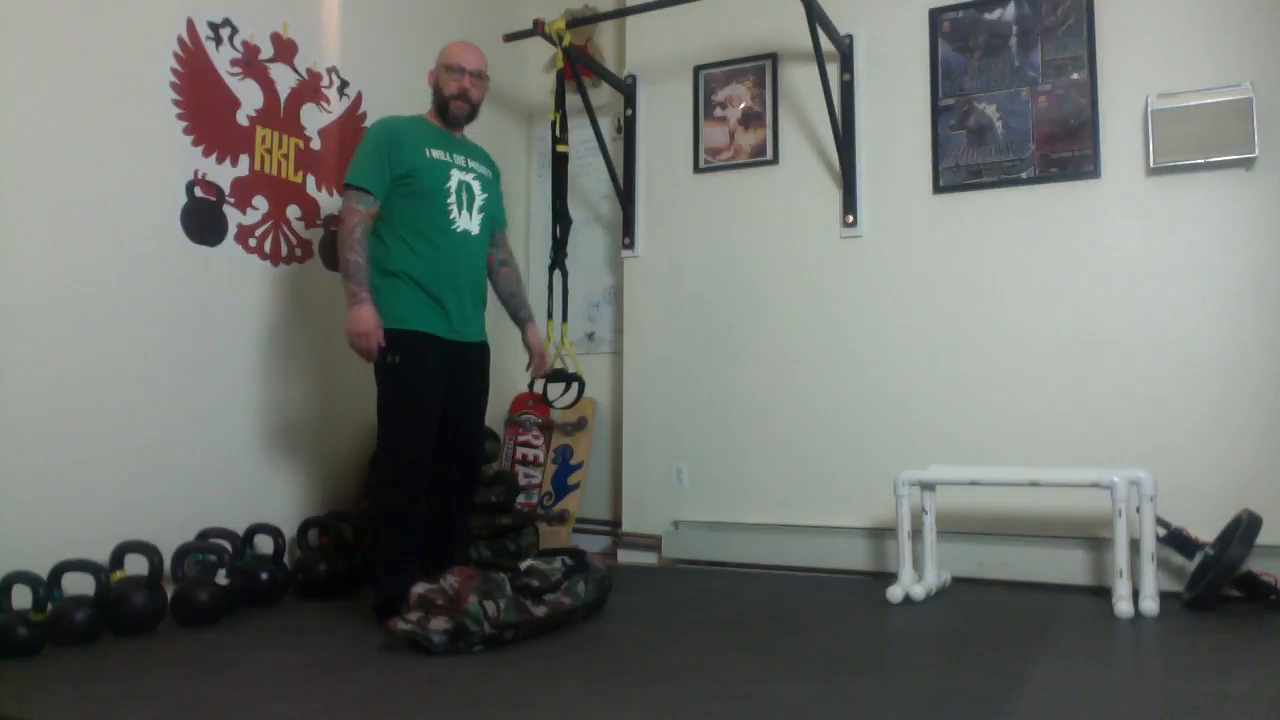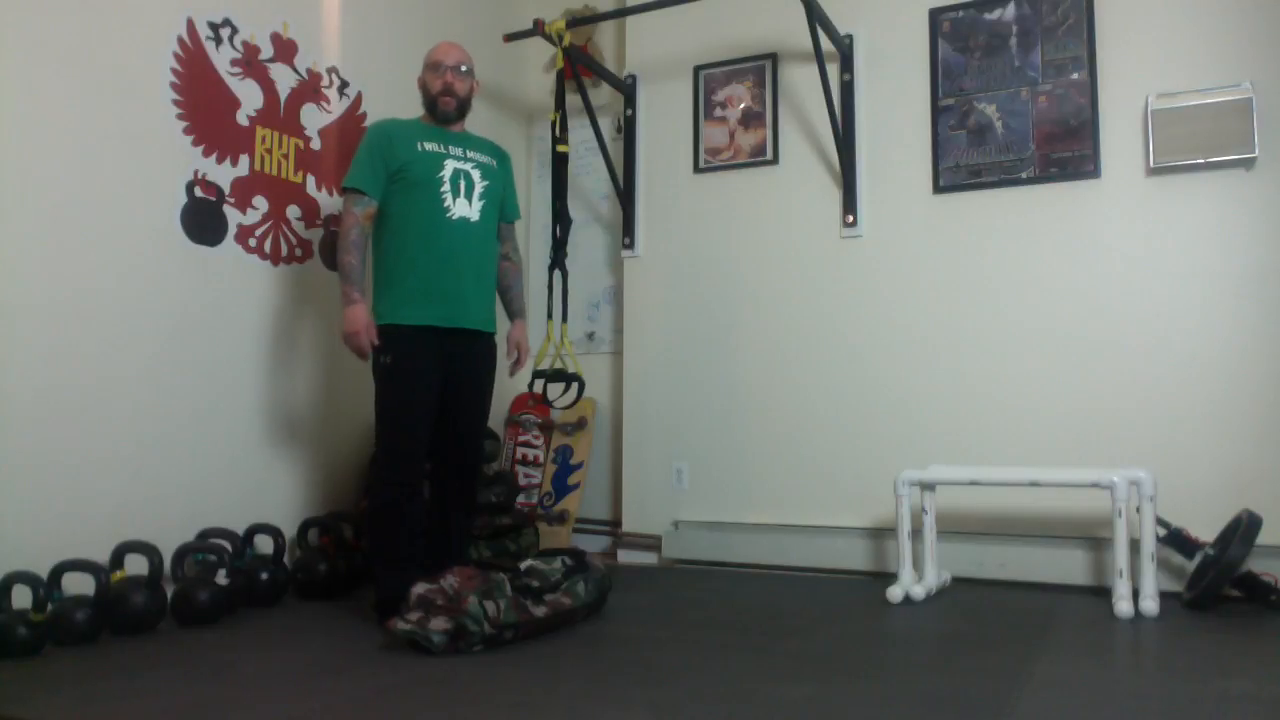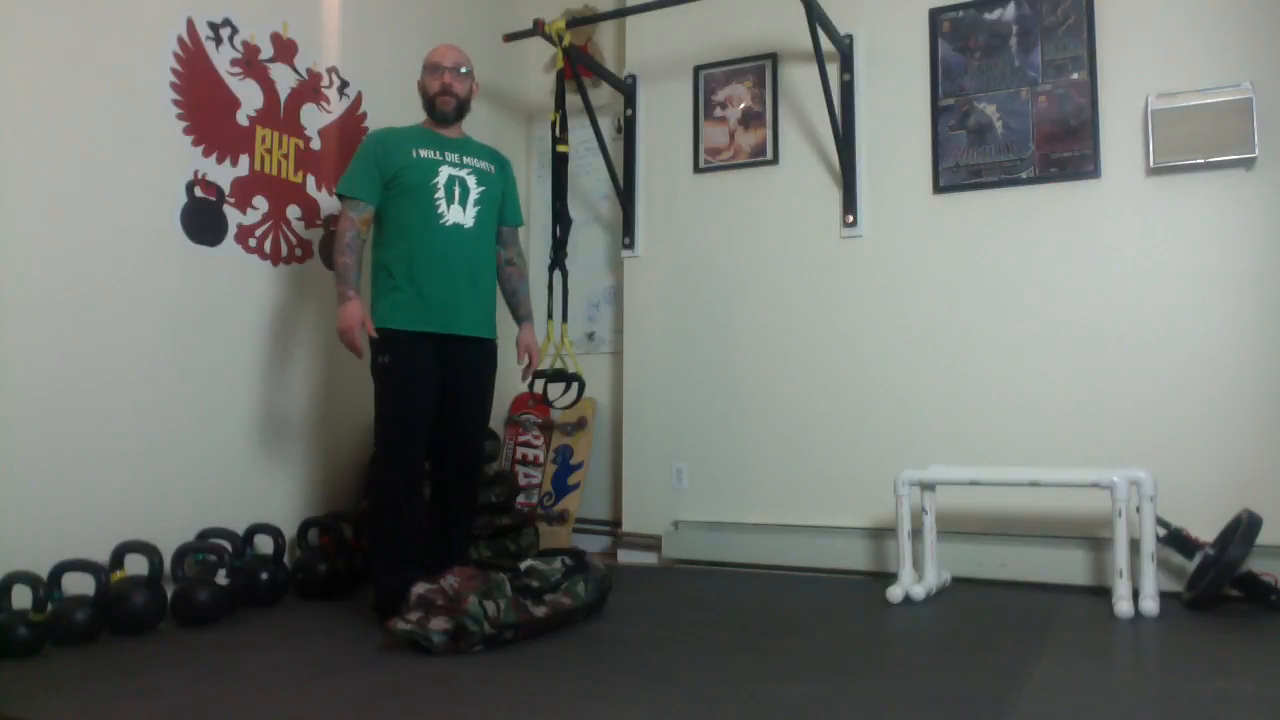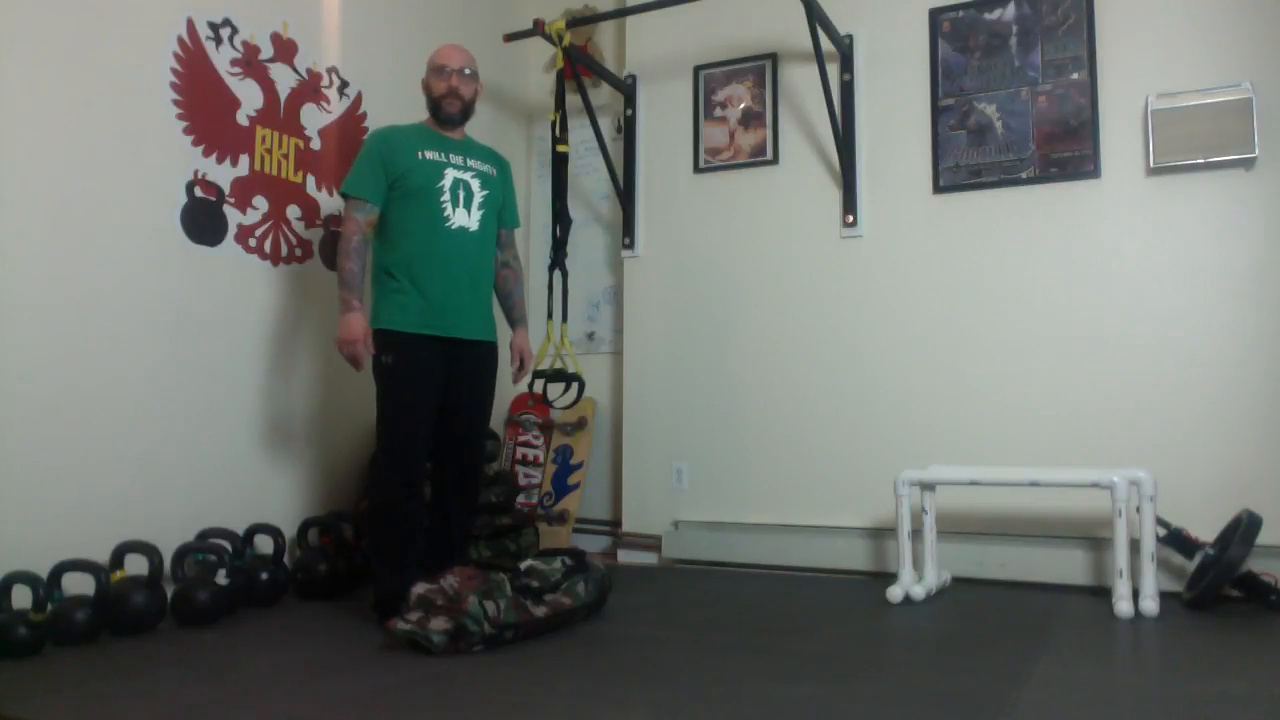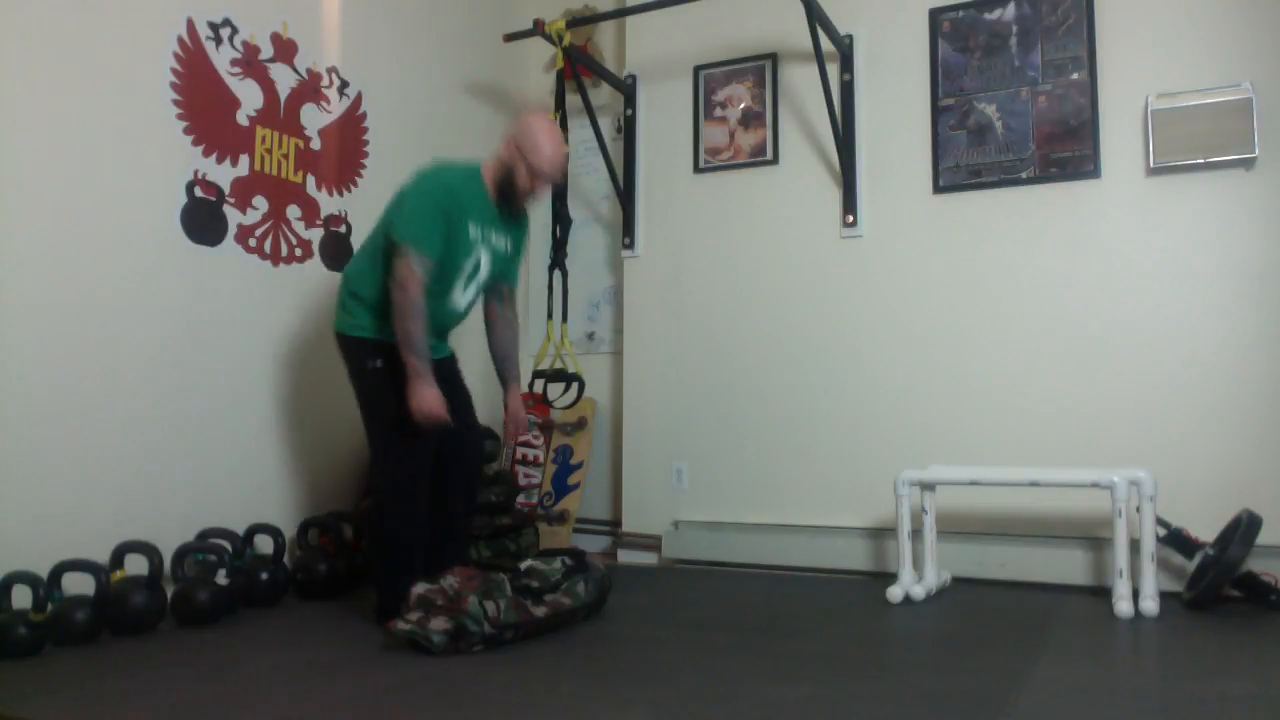
dt=0.7s
person 1, frame 1
left shoulder: (484, 164)
right shoulder: (392, 136)
left elbow: (498, 251)
right elbow: (355, 218)
left wrist: (527, 323)
right wrist: (359, 301)
left hip: (469, 337)
right hip: (408, 331)
left knee: (461, 465)
right knee: (405, 468)
right ankle: (397, 599)
person 1, frame 2
left shoulder: (495, 157)
right shoulder: (389, 138)
left elbow: (506, 245)
right elbow: (356, 219)
left wrist: (518, 317)
right wrist: (354, 299)
left hip: (475, 330)
right hip: (407, 325)
left knee: (461, 462)
right knee: (401, 464)
right ankle: (397, 597)
person 1, frame 3
left shoulder: (494, 164)
right shoulder: (386, 146)
left elbow: (509, 250)
right elbow: (352, 225)
left wrist: (525, 322)
right wrist: (349, 297)
left hip: (475, 336)
right hip: (405, 331)
left knee: (462, 464)
right knee: (400, 466)
right ankle: (396, 596)
person 1, frame 4
left shoulder: (495, 165)
right shoulder: (391, 144)
left elbow: (505, 253)
right elbow: (356, 228)
left wrist: (519, 325)
right wrist: (352, 307)
left hip: (476, 338)
right hip: (408, 332)
left knee: (462, 465)
right knee: (402, 465)
right ankle: (396, 596)
person 1, frame 5
left shoulder: (513, 218)
right shoulder: (442, 188)
left elbow: (500, 306)
right elbow: (408, 283)
left wrist: (512, 386)
right wrist: (420, 379)
left hip: (431, 342)
right hip: (374, 333)
left knee: (461, 454)
right knee: (405, 463)
right ankle: (398, 602)
